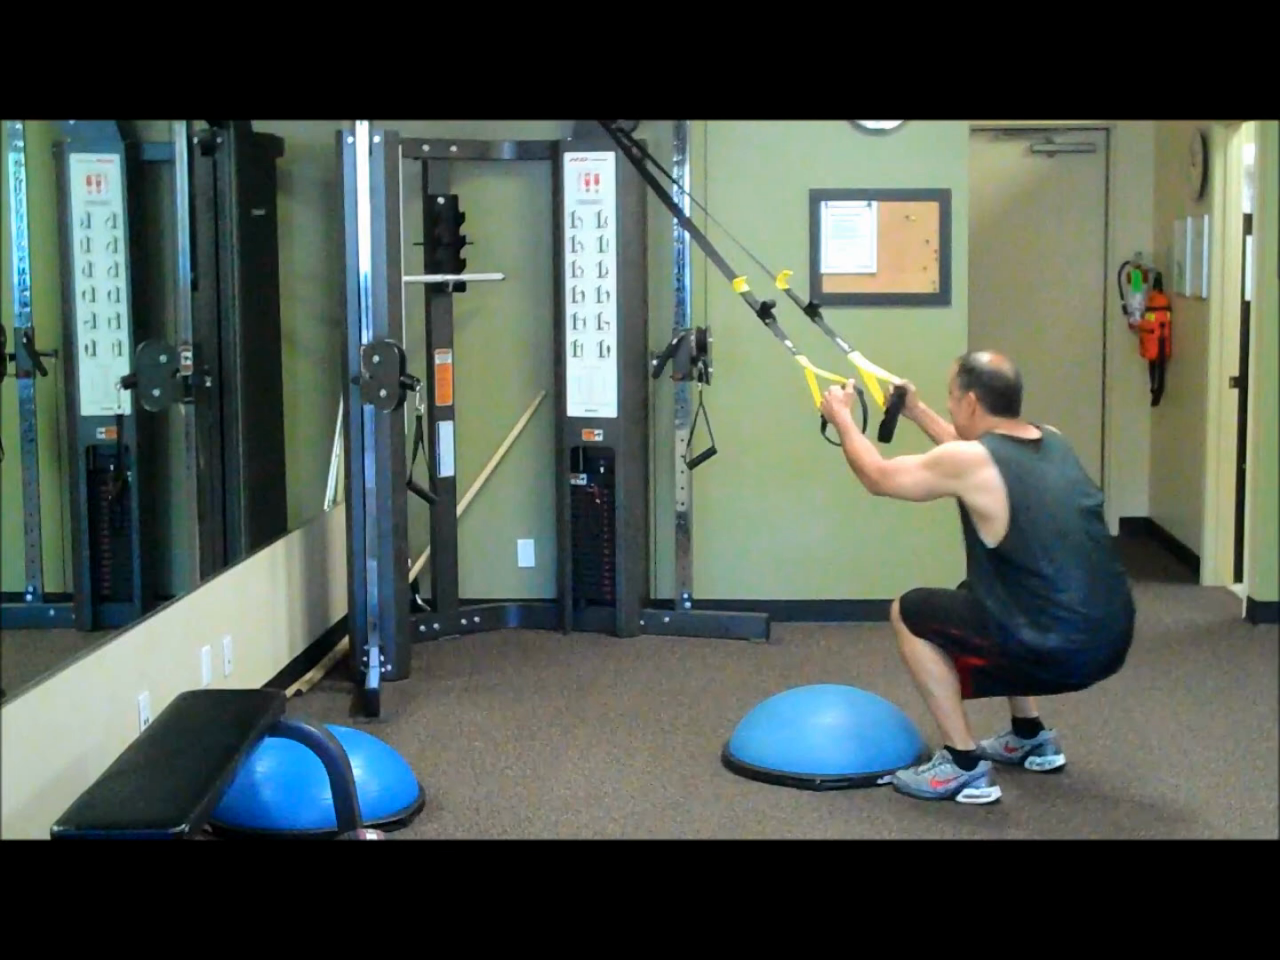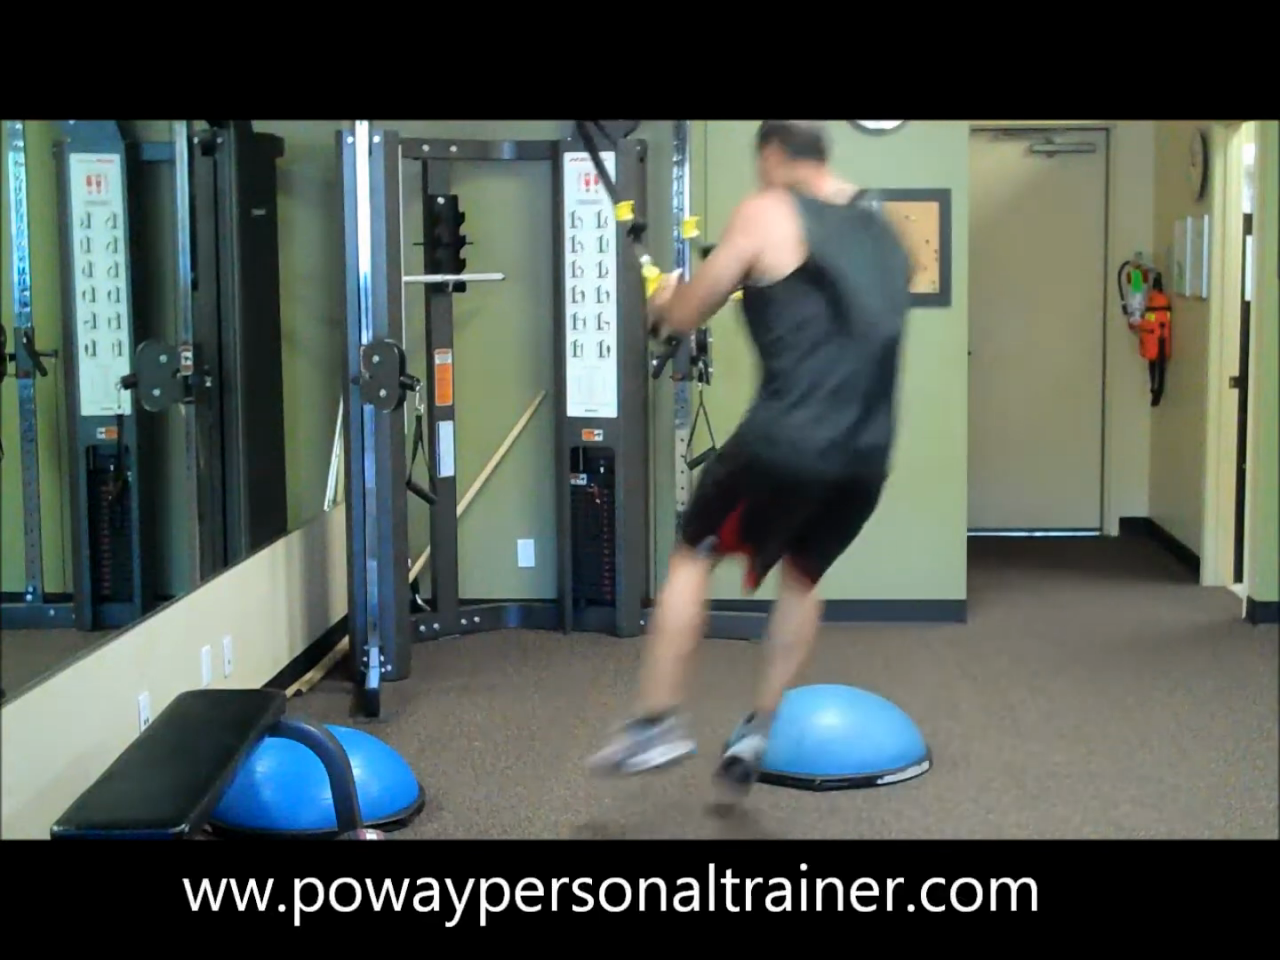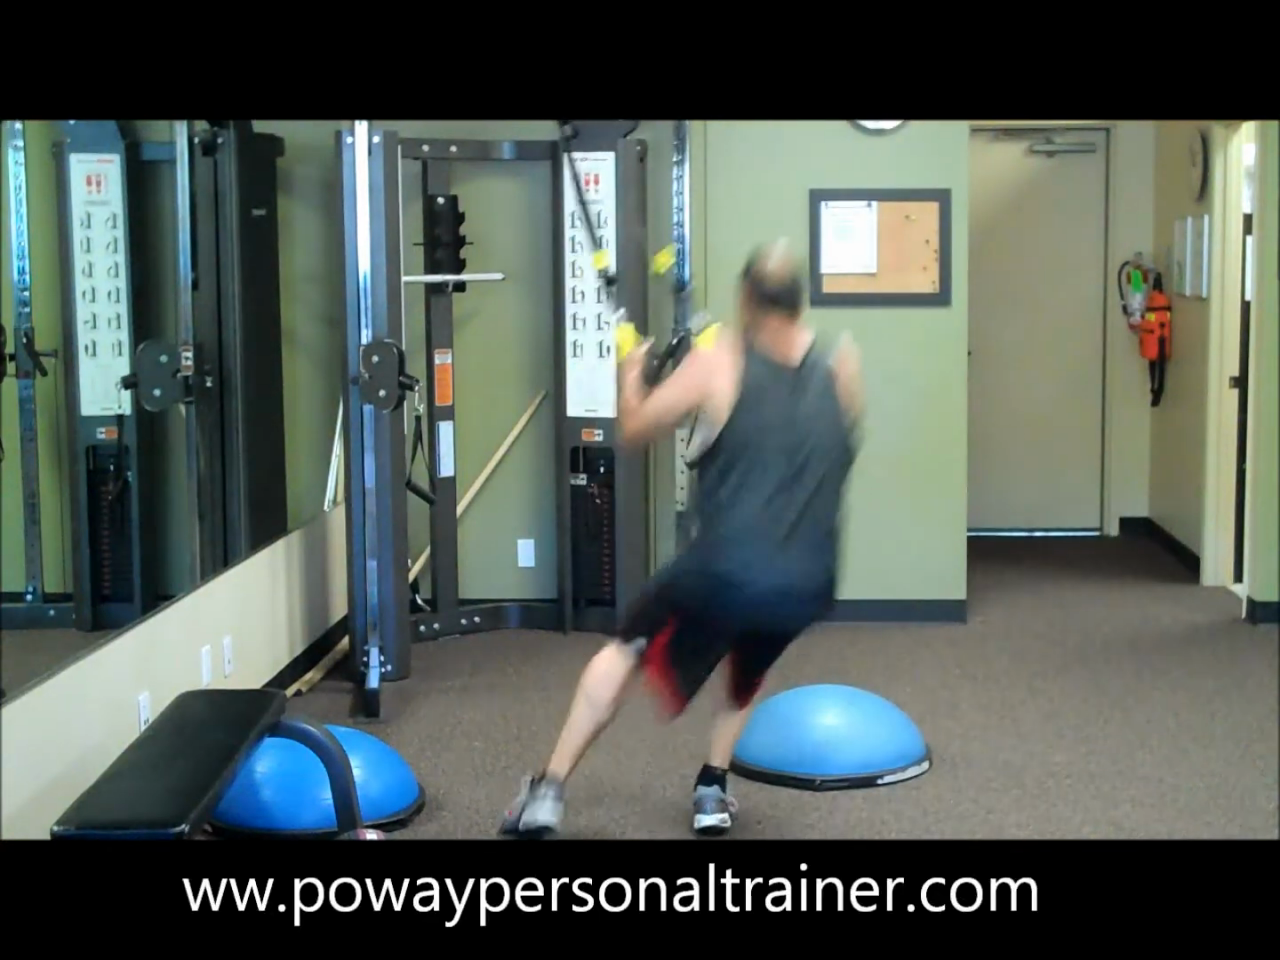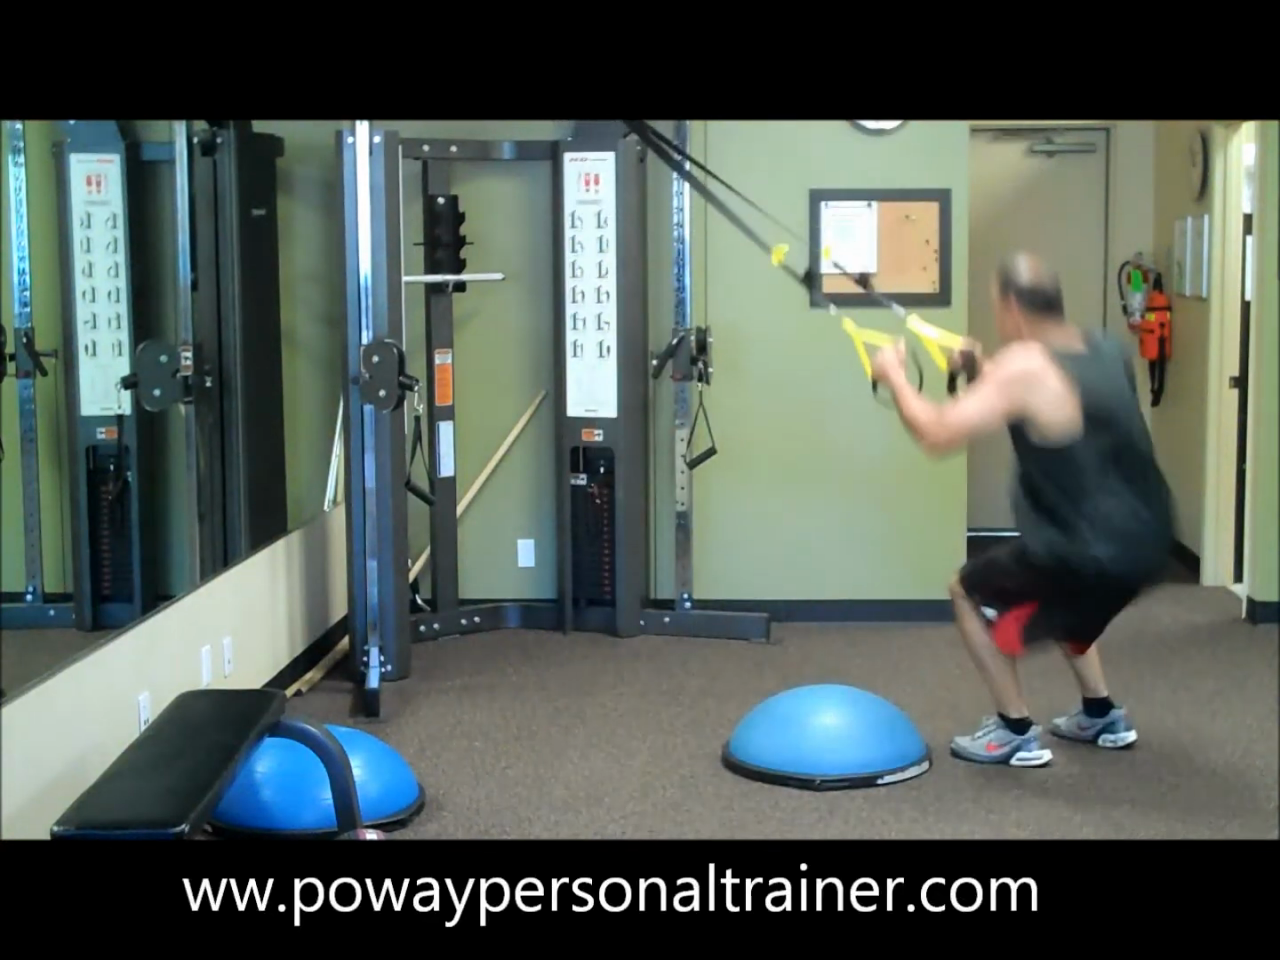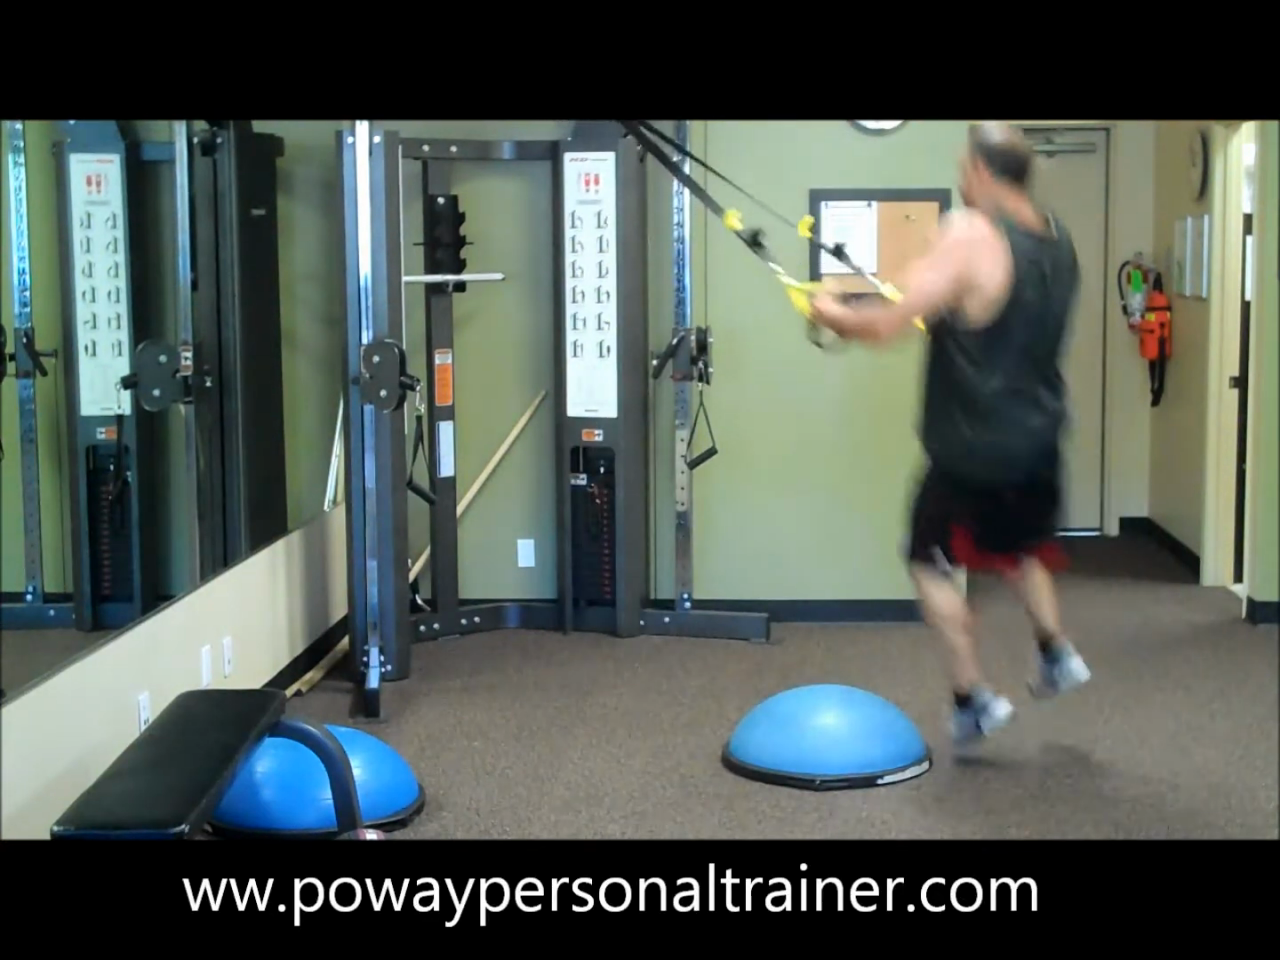
dt=0.7s
person 1, frame 1
left shoulder: (969, 463)
right shoulder: (1055, 443)
left elbow: (880, 478)
left wrist: (841, 415)
right wrist: (915, 409)
left hip: (1061, 650)
right hip: (1112, 635)
left knee: (911, 614)
right knee: (980, 601)
left ankle: (965, 766)
right ankle: (1032, 737)
person 1, frame 2
left shoulder: (768, 214)
right shoulder: (883, 229)
left elbow: (683, 317)
left wrist: (661, 299)
left hip: (787, 444)
right hip: (866, 456)
left knee: (691, 554)
right knee: (801, 577)
left ankle: (655, 724)
right ankle: (753, 730)
person 1, frame 3
left shoulder: (718, 362)
right shoulder: (843, 368)
left elbow: (635, 430)
left wrist: (630, 373)
left hip: (722, 577)
right hip: (806, 587)
left knee: (626, 648)
right knee: (743, 670)
left ankle: (547, 788)
right ankle: (711, 790)
person 1, frame 4
left shoulder: (1025, 368)
right shoulder: (1105, 352)
left elbow: (939, 435)
left wrist: (894, 375)
right wrist: (979, 365)
left hip: (1098, 552)
right hip: (1148, 542)
left knee: (971, 595)
right knee: (1067, 612)
left ankle: (1016, 733)
right ankle: (1103, 715)
person 1, frame 5
left shoulder: (968, 238)
right shoulder: (1057, 239)
left elbow: (887, 328)
left wrist: (831, 311)
right wrist: (943, 311)
left hip: (974, 449)
right hip: (1038, 439)
left knee: (930, 563)
right knee: (1021, 546)
left ankle: (975, 702)
right ankle: (1058, 654)
